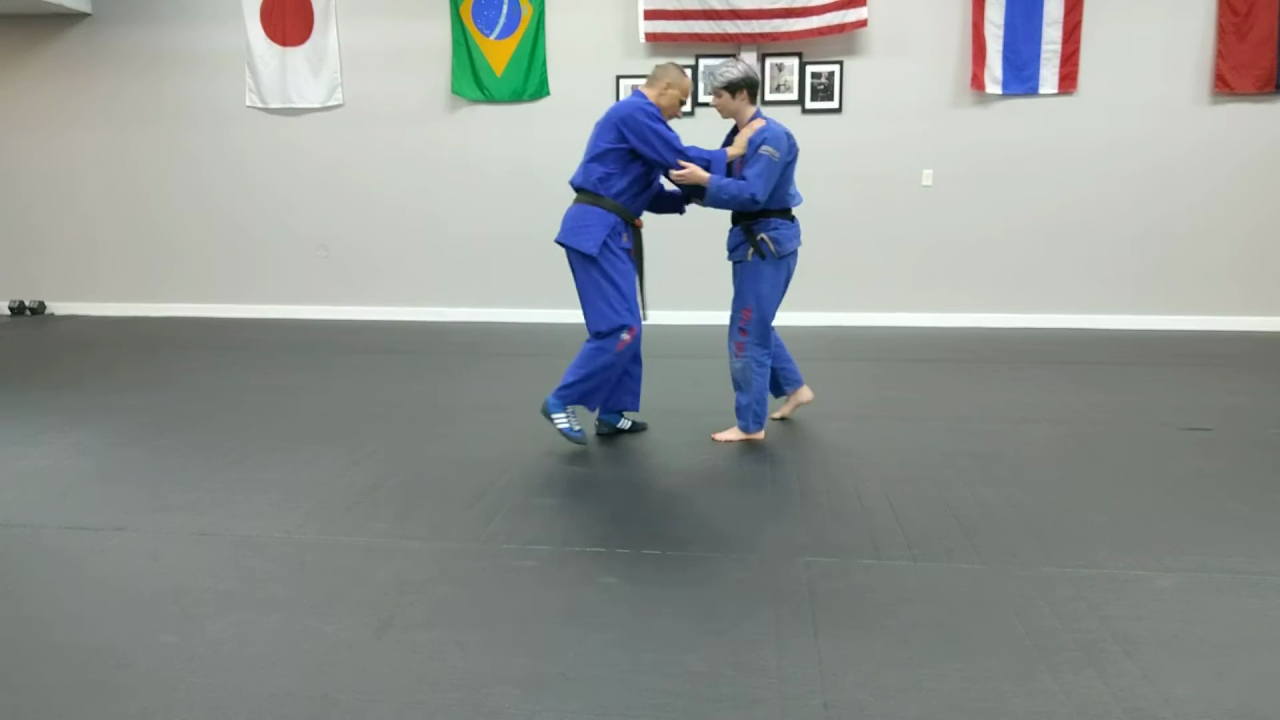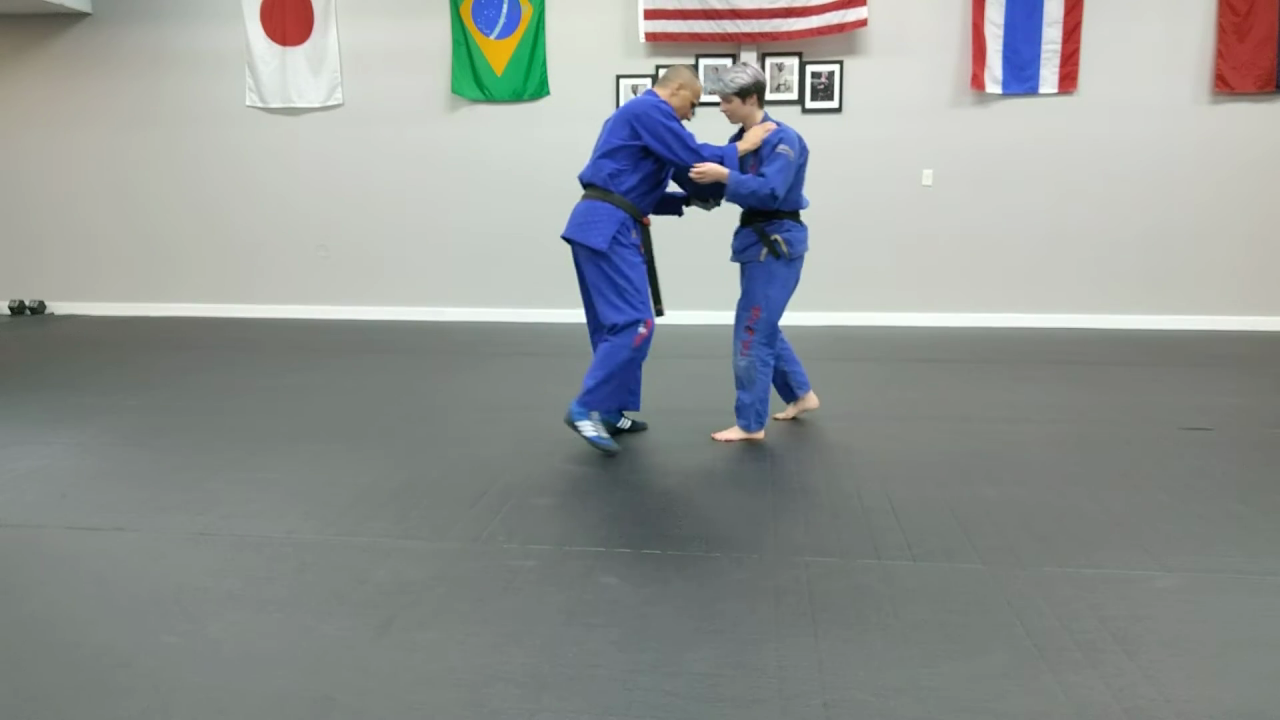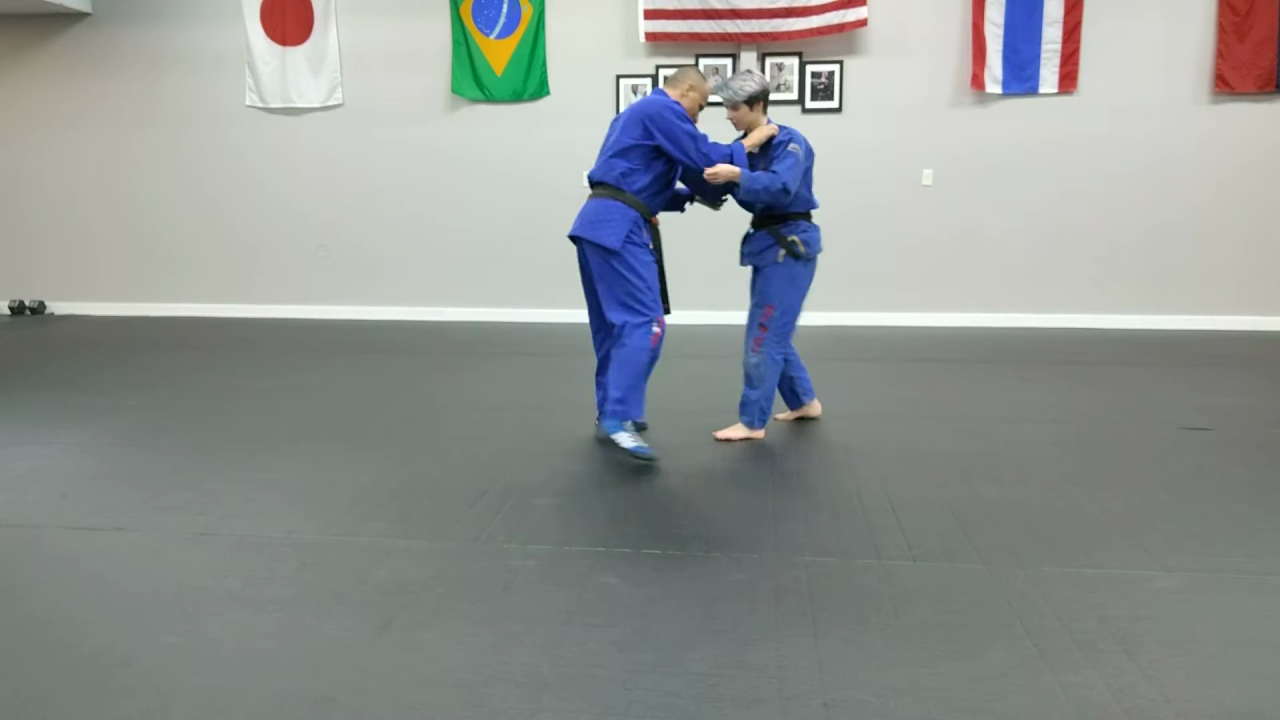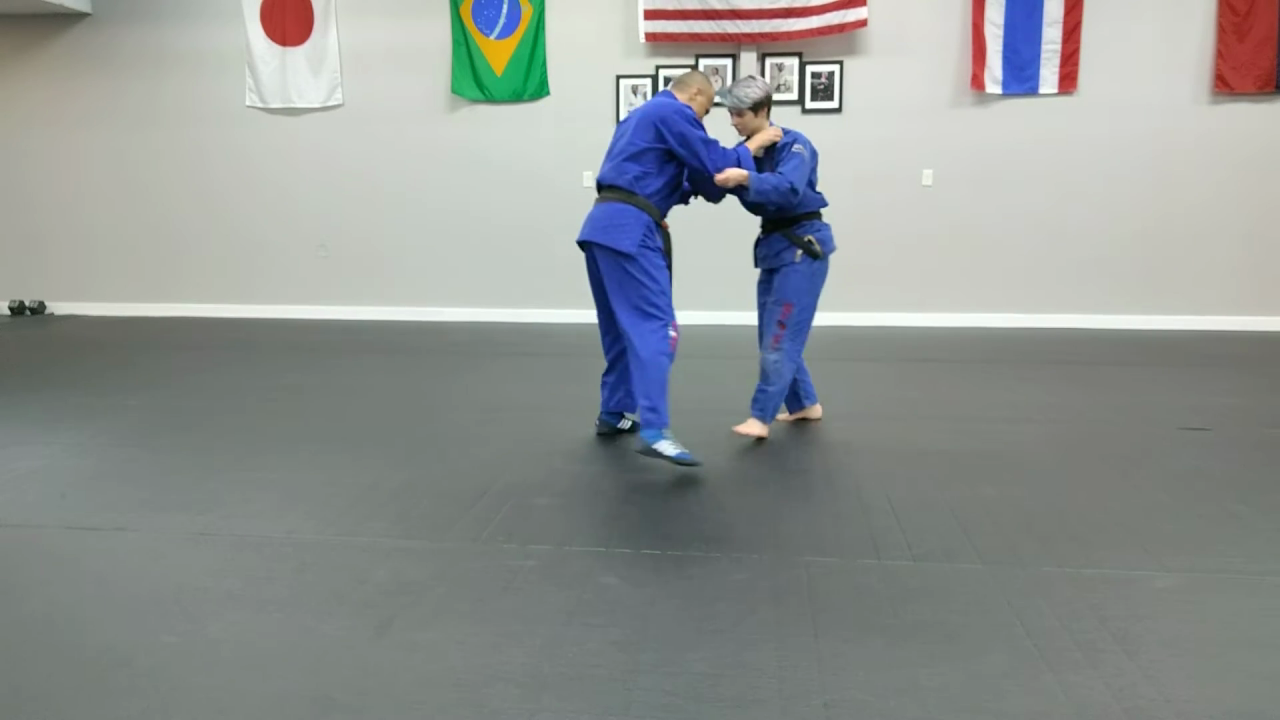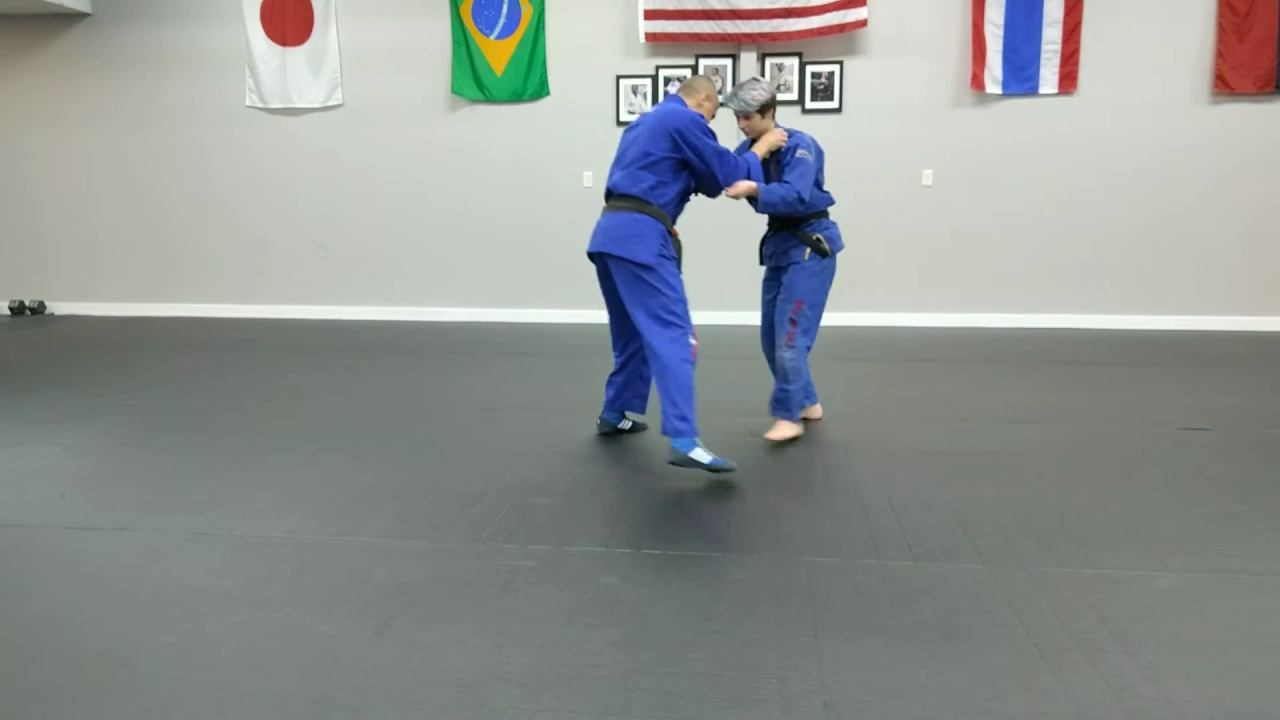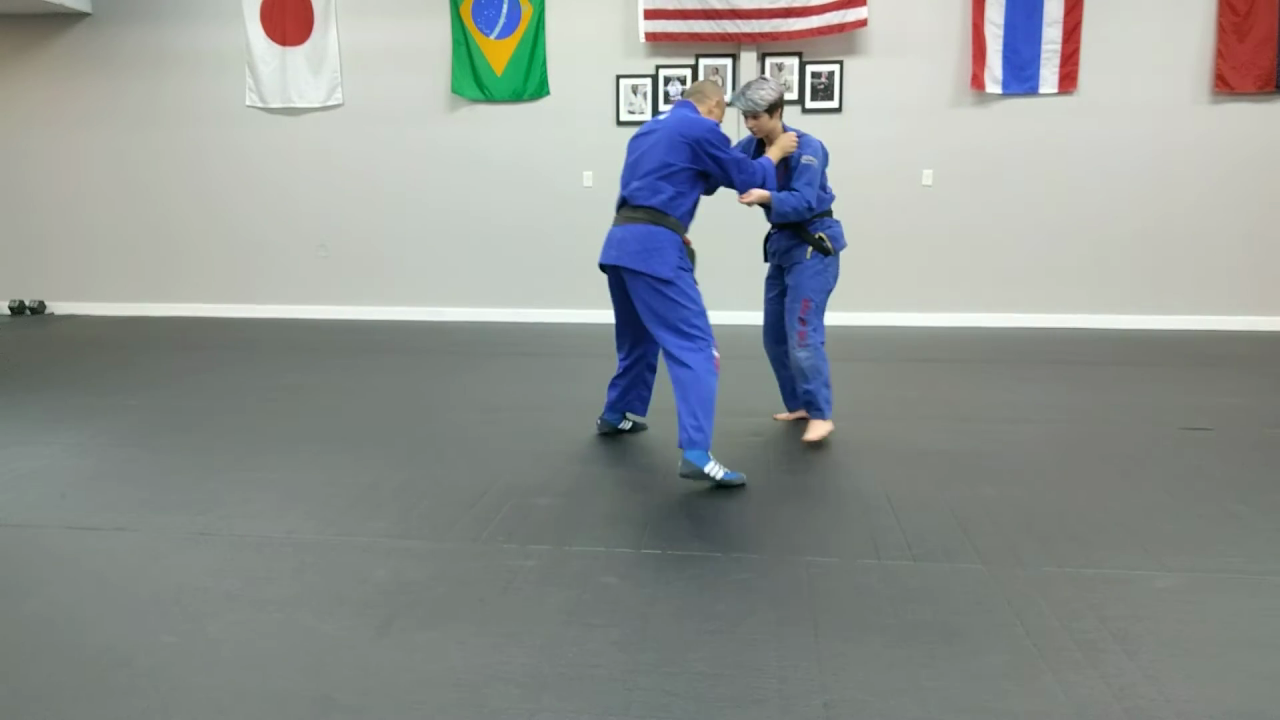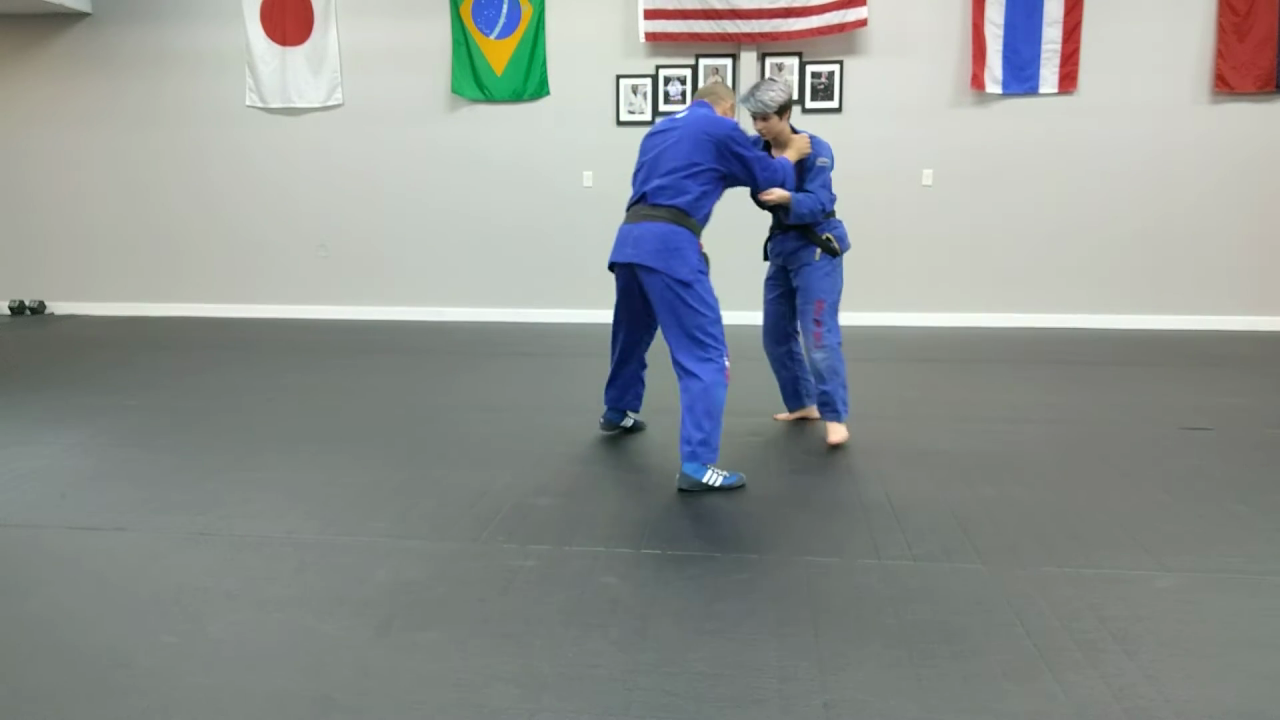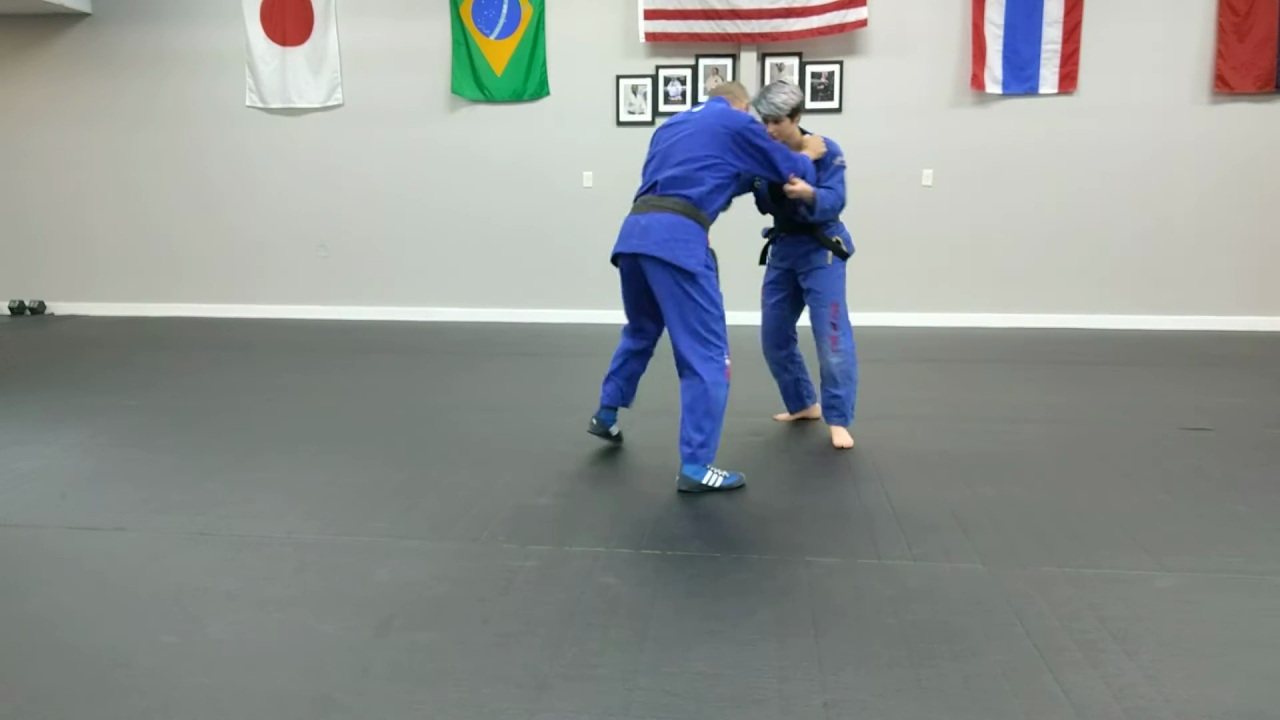
dt=0.1s
person 1, frame 1
left shoulder: (630, 116)
right shoulder: (636, 112)
left elbow: (645, 191)
right elbow: (678, 159)
left wrist: (690, 198)
right wrist: (733, 151)
left hip: (604, 231)
right hip: (597, 231)
left knee: (623, 325)
right knee: (621, 328)
left ankle: (612, 413)
right ankle: (561, 402)
person 1, frame 2
left shoulder: (634, 114)
right shoulder: (650, 110)
left elbow: (637, 189)
right elbow: (692, 159)
left wrist: (689, 199)
right wrist: (743, 145)
left hip: (596, 224)
right hip: (606, 228)
left knee: (613, 324)
right knee: (634, 323)
left ankle: (611, 411)
right ankle: (584, 409)
person 1, frame 3
left shoulder: (642, 113)
right shoulder: (662, 110)
right elbow: (703, 159)
left wrist: (690, 195)
right wrist: (749, 143)
left hip: (603, 223)
right hip: (617, 228)
left knee: (617, 324)
right knee: (645, 323)
left ankle: (615, 414)
right ankle: (617, 421)
person 1, frame 4
left shoulder: (641, 115)
right shoulder: (674, 113)
right elbow: (714, 165)
left wrist: (693, 189)
right wrist: (753, 144)
left hip: (603, 225)
right hip: (627, 229)
left knee: (620, 327)
right knee: (655, 328)
left ankle: (613, 414)
right ankle: (654, 432)
person 1, frame 5
left shoulder: (647, 122)
right shoulder: (686, 120)
right elbow: (724, 173)
left wrist: (700, 182)
right wrist: (760, 149)
left hip: (612, 233)
right hip: (640, 237)
left knee: (632, 331)
right knee: (672, 335)
left ankle: (615, 414)
right ankle: (683, 441)
person 1, frame 6
left shoulder: (647, 130)
right shoulder: (701, 129)
right elbow: (744, 178)
left wrist: (702, 178)
right wrist: (774, 153)
left hip: (619, 242)
right hip: (655, 245)
left knee: (637, 336)
right knee: (693, 348)
left ankle: (617, 414)
right ankle: (697, 457)
person 1, frame 7
left shoulder: (660, 129)
right shoulder: (721, 128)
right elbow: (765, 176)
left wrist: (719, 175)
right wrist: (791, 154)
left hip: (630, 239)
right hip: (671, 246)
left knee: (633, 334)
right knee: (704, 356)
left ankle: (617, 412)
right ankle: (696, 465)
person 1, frame 8
left shoulder: (671, 126)
right shoulder: (738, 123)
right elbow: (787, 171)
left wrist: (733, 179)
right wrist: (808, 154)
left hip: (635, 232)
right hip: (679, 239)
left knee: (641, 331)
right knee: (707, 355)
left ankle: (606, 413)
right ankle: (695, 467)
person 2, frame 1
left shoulder: (770, 135)
right shoulder: (740, 134)
left elbow: (752, 195)
right elbow: (736, 184)
left wrist: (704, 180)
right wrist: (696, 179)
left hip: (767, 241)
right hip: (756, 239)
left knee: (747, 332)
right knee: (756, 325)
left ankle: (751, 425)
right ankle: (795, 388)
person 2, frame 2
left shoulder: (782, 139)
right shoulder: (740, 140)
left elbow: (769, 190)
right elbow: (720, 184)
left wrist: (724, 176)
right wrist: (704, 178)
left hip: (778, 242)
right hip: (756, 240)
left knee: (751, 331)
right knee: (762, 328)
left ankle: (749, 423)
right ankle: (801, 395)
person 2, frame 3
left shoulder: (788, 141)
left elbow: (781, 186)
right elbow: (723, 186)
left wrist: (737, 175)
left hip: (792, 243)
right hip: (767, 242)
left knee: (764, 329)
right knee: (773, 329)
left ankle: (752, 421)
right ankle: (805, 402)
person 2, frame 4
left shoulder: (793, 144)
left elbow: (788, 187)
right elbow: (732, 187)
left wrist: (745, 179)
left hip: (805, 246)
right hip: (774, 245)
left knee: (780, 333)
right knee: (771, 333)
left ankle: (762, 417)
right ankle: (806, 403)
person 2, frame 5
left shoulder: (799, 146)
right shoulder: (749, 149)
left elbow: (795, 195)
left wrist: (754, 189)
left hip: (812, 244)
right hip: (780, 243)
left knee: (791, 330)
right knee: (773, 332)
left ankle: (789, 415)
right ankle: (806, 403)
person 2, frame 6
left shoulder: (806, 148)
right shoulder: (751, 147)
left elbow: (805, 202)
left wrist: (768, 199)
left hip: (814, 244)
right hip: (782, 243)
left knee: (804, 330)
right knee: (775, 332)
left ankle: (820, 415)
right ankle: (802, 403)
person 2, frame 7
left shoulder: (815, 150)
right shoulder: (756, 148)
left elbow: (819, 203)
left wrist: (787, 199)
left hip: (819, 245)
right hip: (783, 243)
left knee: (818, 331)
right knee: (776, 333)
left ankle: (835, 417)
right ankle: (803, 403)
person 2, frame 8
left shoulder: (826, 151)
left elbow: (834, 200)
left wrist: (809, 194)
left hip: (822, 249)
right hip: (783, 247)
left knee: (831, 338)
right knee: (775, 337)
left ankle: (838, 421)
right ankle: (804, 404)
